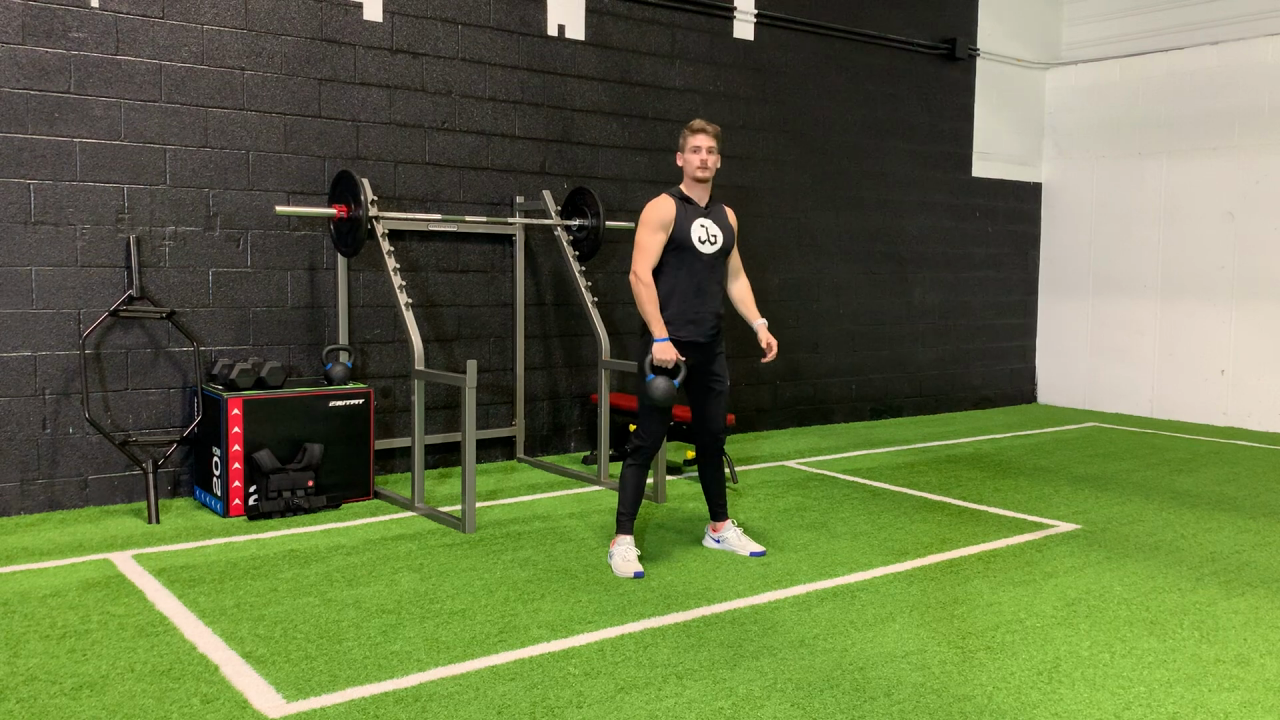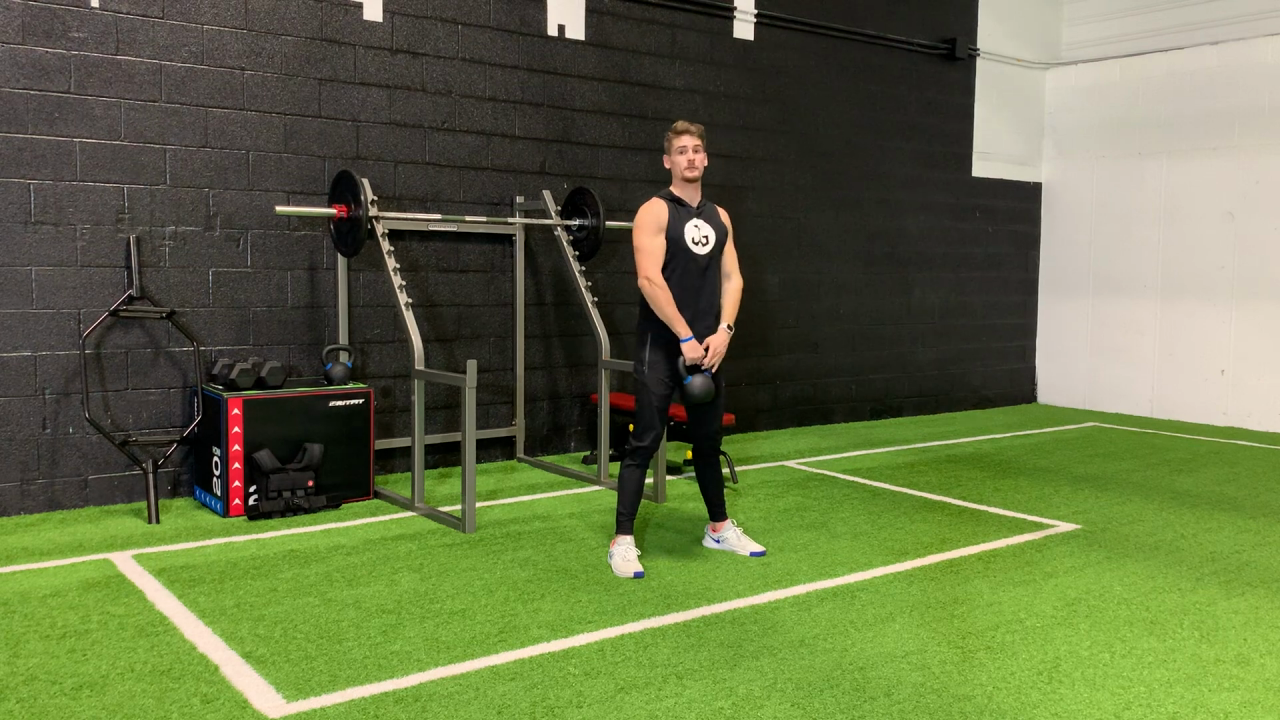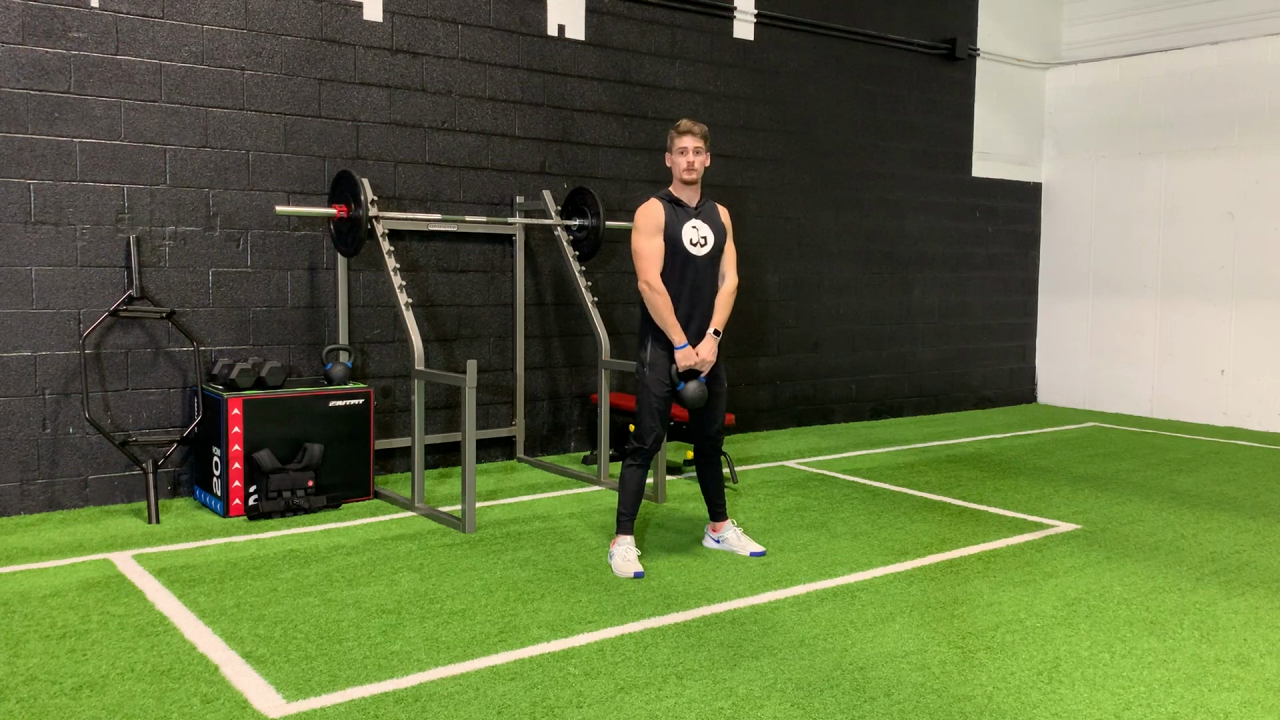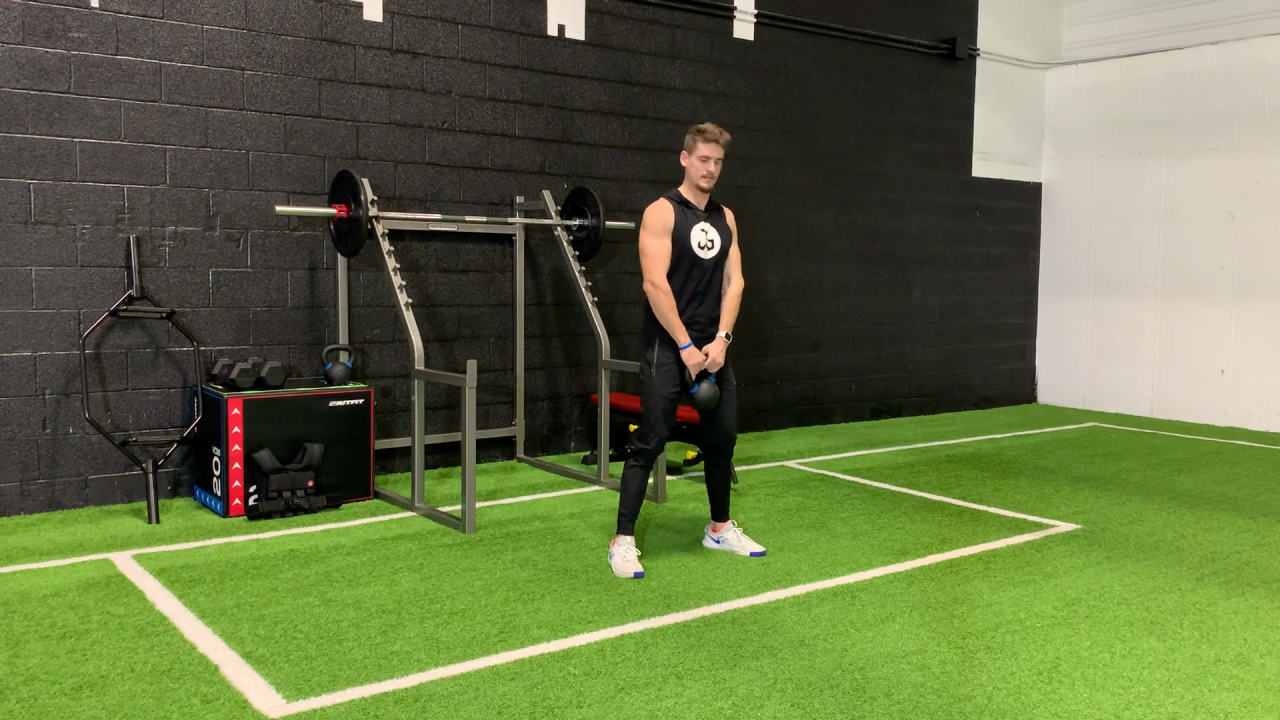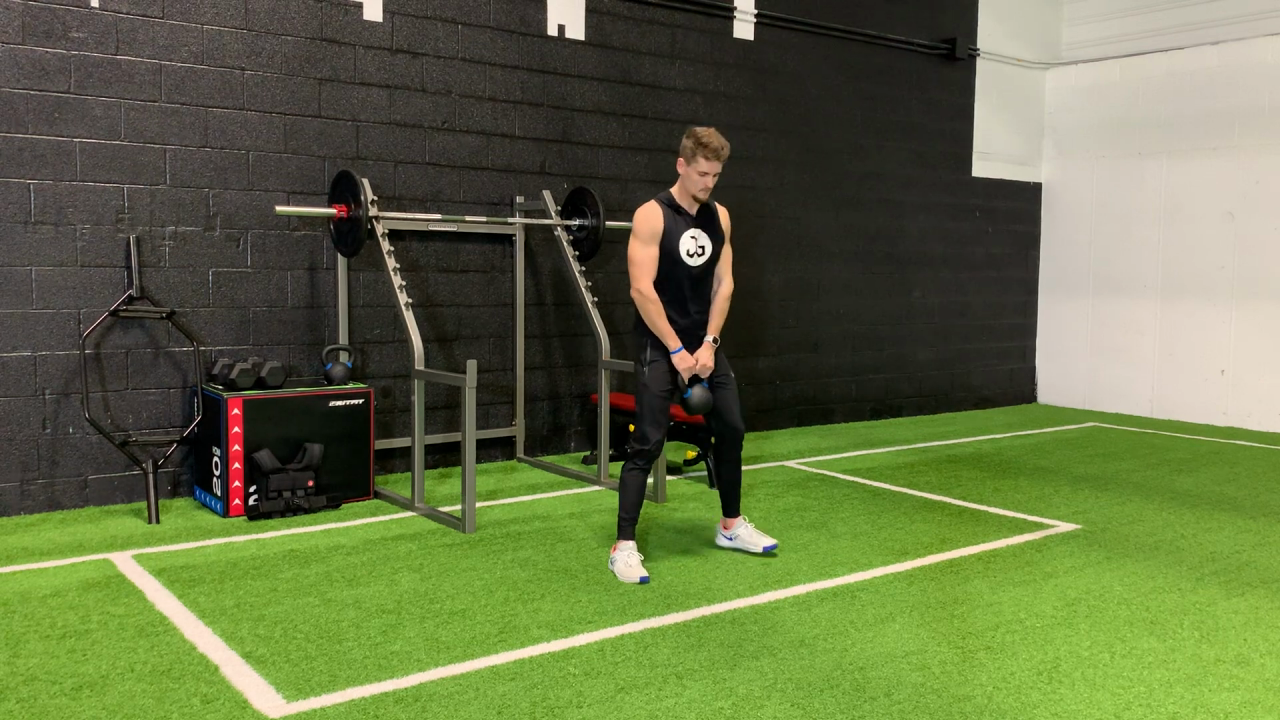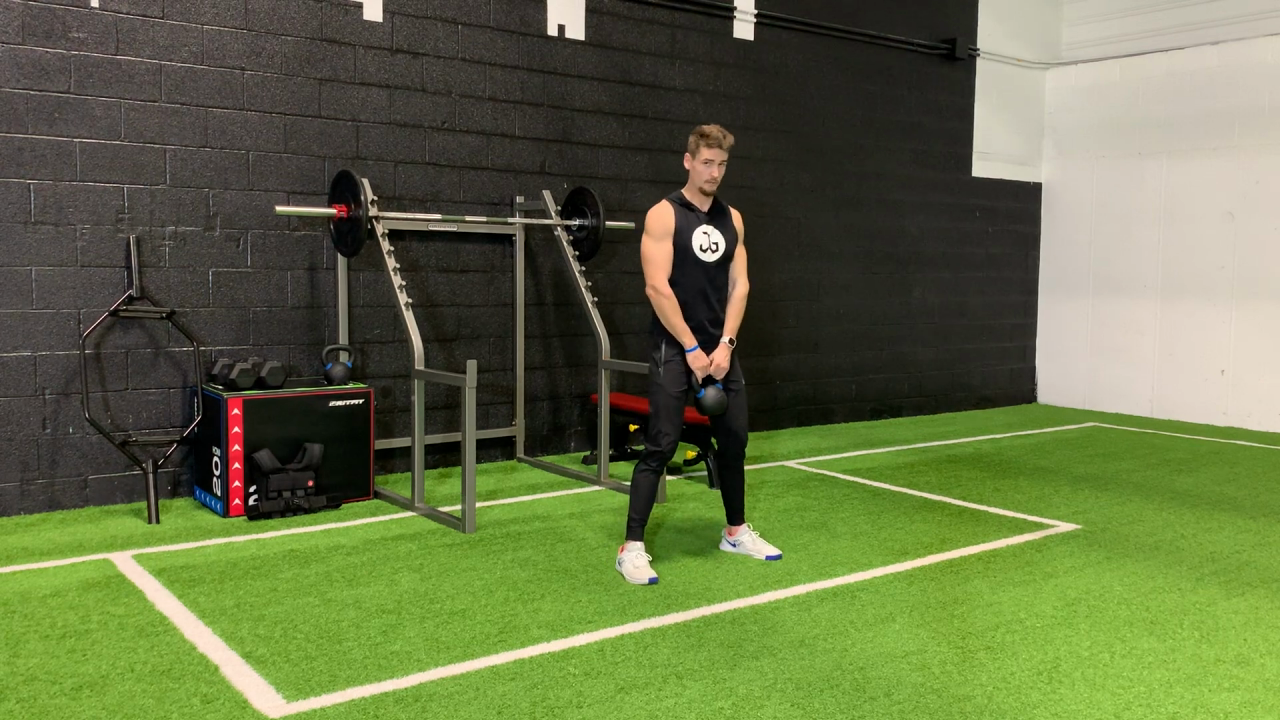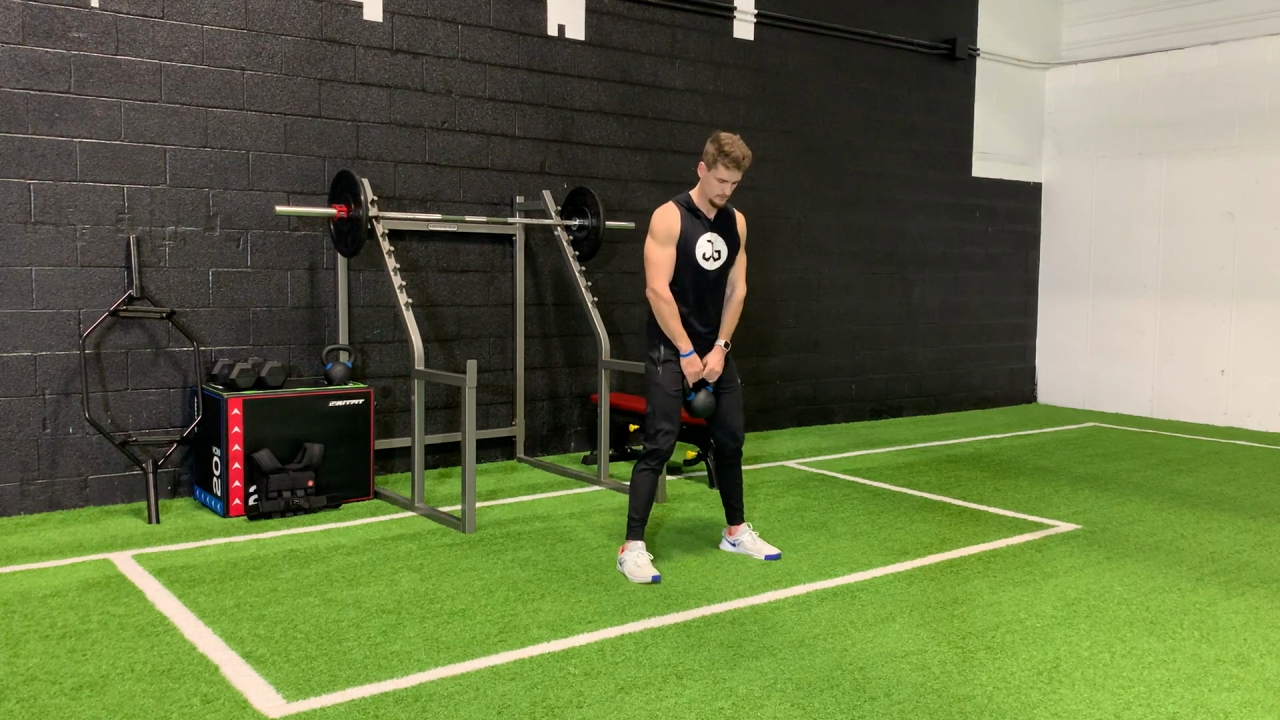
dt=0.7s
person 1, frame 1
left shoulder: (726, 216)
right shoulder: (663, 208)
left elbow: (735, 276)
right elbow: (640, 274)
left wrist: (758, 324)
right wrist: (659, 338)
left hip: (710, 346)
right hip: (669, 345)
left knee: (712, 439)
right knee: (646, 442)
left ankle: (719, 528)
right ankle: (623, 540)
person 1, frame 2
left shoulder: (719, 216)
right shoulder: (655, 211)
left elbow: (731, 277)
right elbow: (649, 278)
left wrist: (724, 329)
right wrist: (685, 338)
left hip: (706, 346)
right hip: (661, 346)
left knee: (708, 440)
right knee: (645, 442)
left ankle: (719, 527)
right ankle: (622, 540)
person 1, frame 3
left shoulder: (720, 215)
right shoulder: (653, 212)
left elbow: (728, 280)
right elbow: (650, 283)
left wrist: (710, 338)
right wrist: (681, 344)
left hip: (706, 346)
right hip: (661, 347)
left knee: (710, 440)
right knee: (646, 442)
left ankle: (720, 528)
right ankle: (623, 541)
person 1, frame 4
left shoulder: (726, 217)
right shoulder: (661, 212)
left elbow: (734, 281)
right elbow: (654, 283)
left wrist: (721, 339)
right wrist: (685, 345)
left hip: (712, 347)
right hip: (668, 346)
left knee: (722, 438)
right knee: (651, 443)
left ankle: (720, 528)
right ankle: (623, 540)
person 1, frame 5
left shoulder: (720, 216)
right shoulder: (652, 215)
left elbow: (724, 283)
right elbow: (641, 289)
left wrist: (709, 344)
right wrist: (676, 350)
left hip: (704, 343)
right hip: (660, 346)
left knee: (730, 430)
right knee: (648, 444)
left ankle: (731, 524)
right ankle: (624, 546)
person 1, frame 6
left shoulder: (732, 219)
right shoulder: (664, 214)
left elbow: (739, 285)
right elbow: (657, 286)
left wrist: (725, 344)
right wrist: (691, 348)
left hip: (720, 347)
right hip: (674, 348)
left knee: (734, 440)
right knee: (661, 445)
left ankle: (736, 531)
right ankle: (632, 547)
person 1, frame 7
left shoulder: (736, 223)
right shoulder: (670, 217)
left elbow: (736, 290)
right elbow: (657, 290)
left wrist: (719, 349)
right wrist: (686, 353)
left hip: (715, 348)
right hip: (670, 348)
left knee: (731, 439)
right knee: (660, 443)
left ankle: (736, 531)
right ankle: (633, 546)
